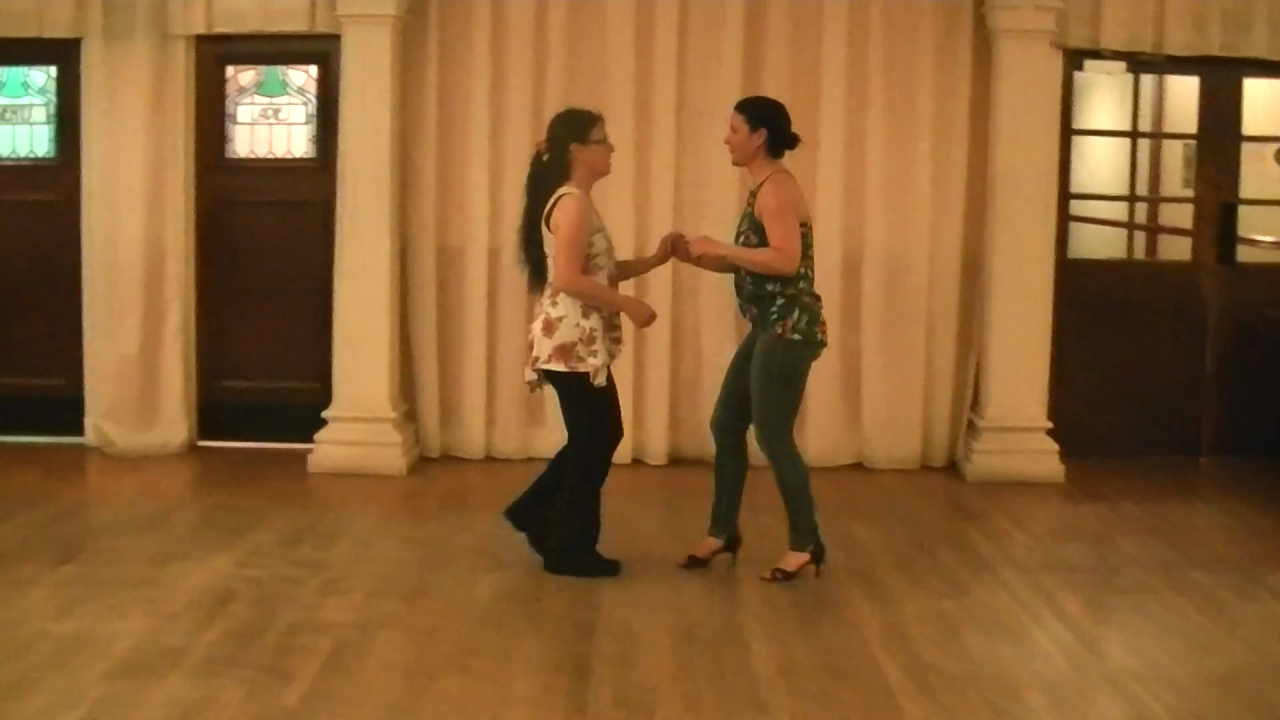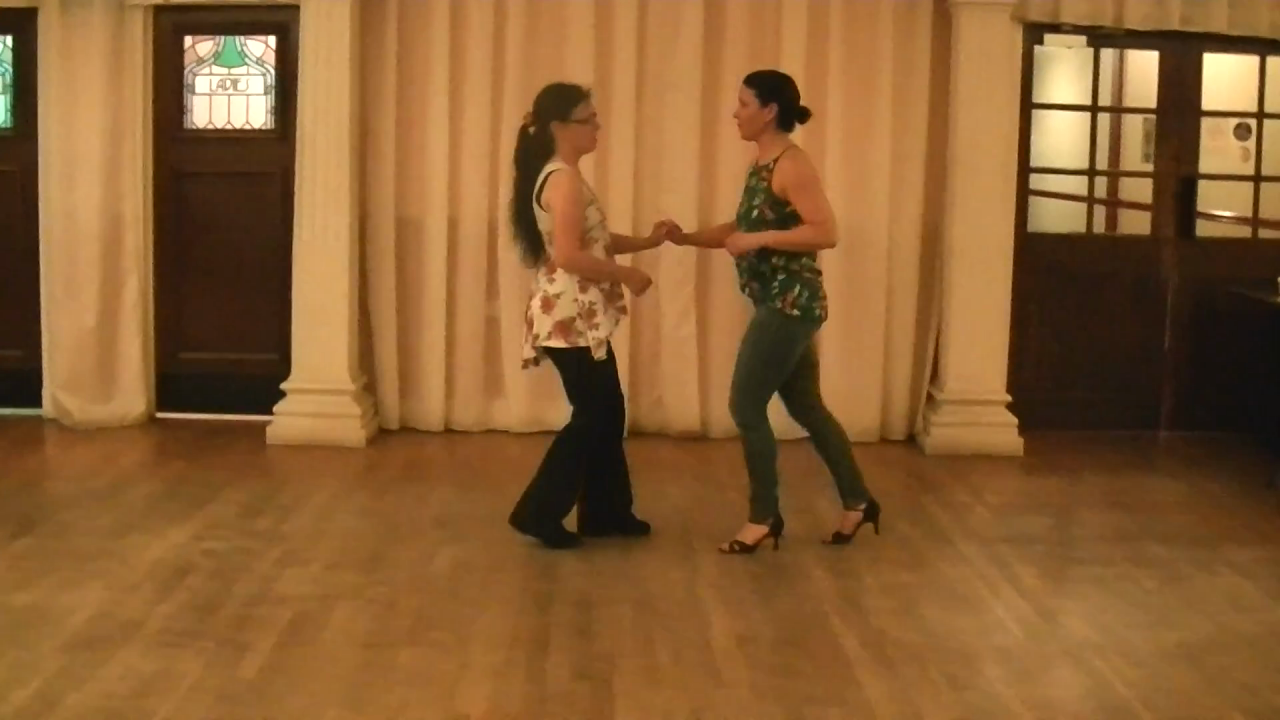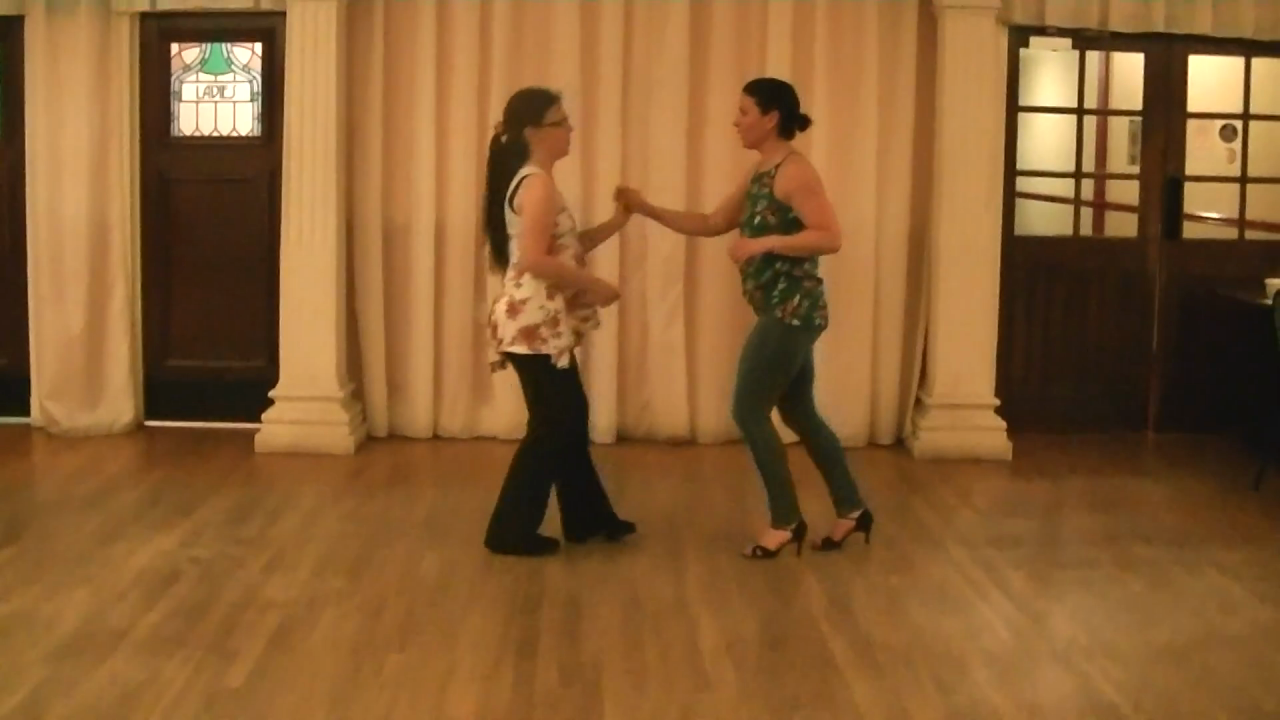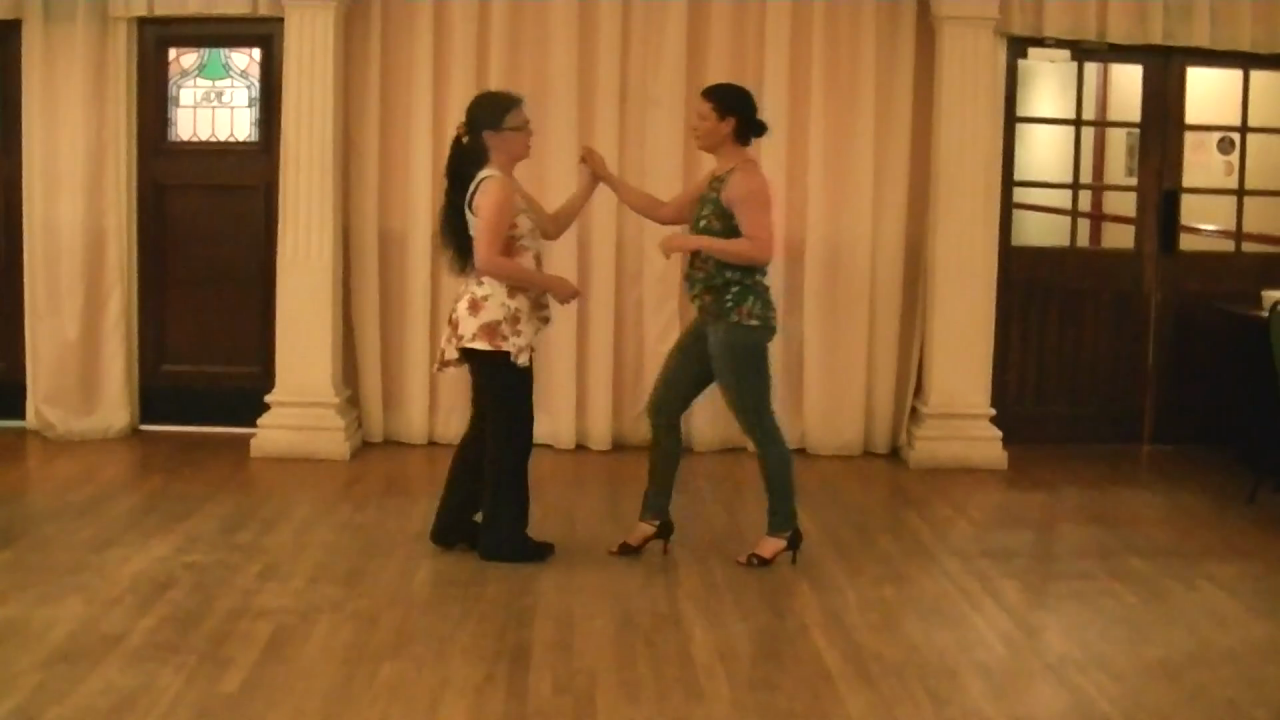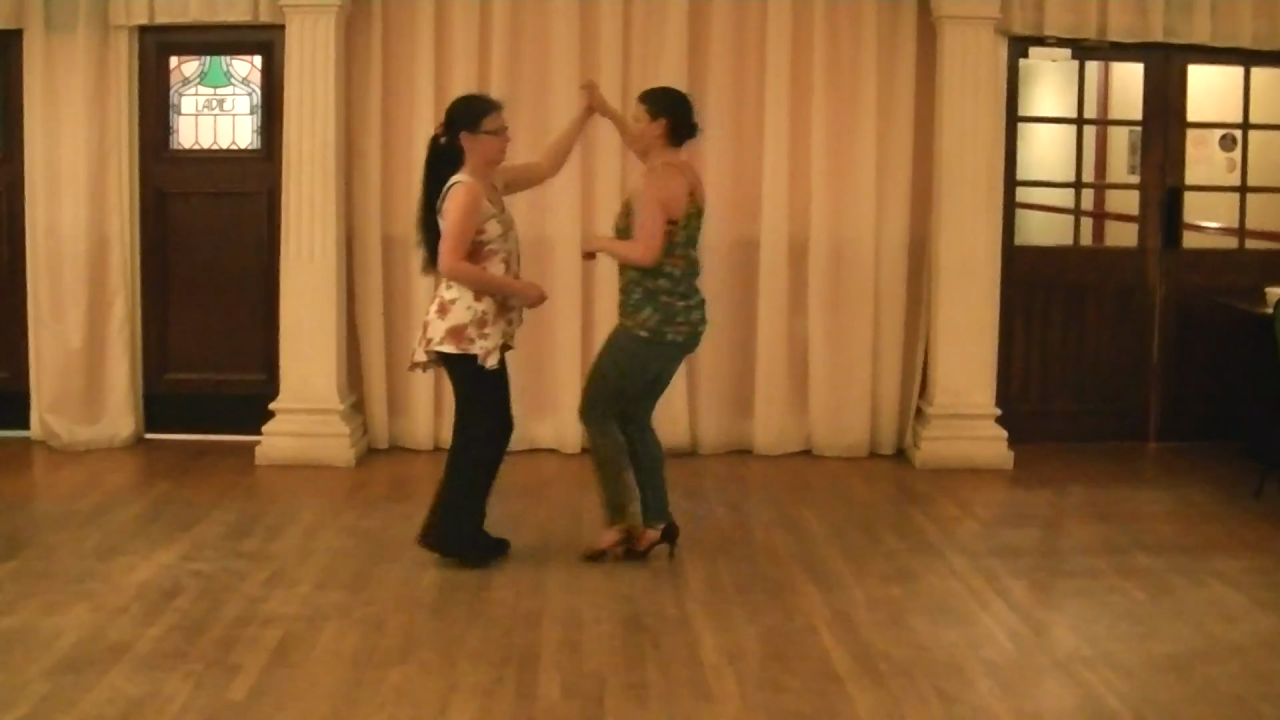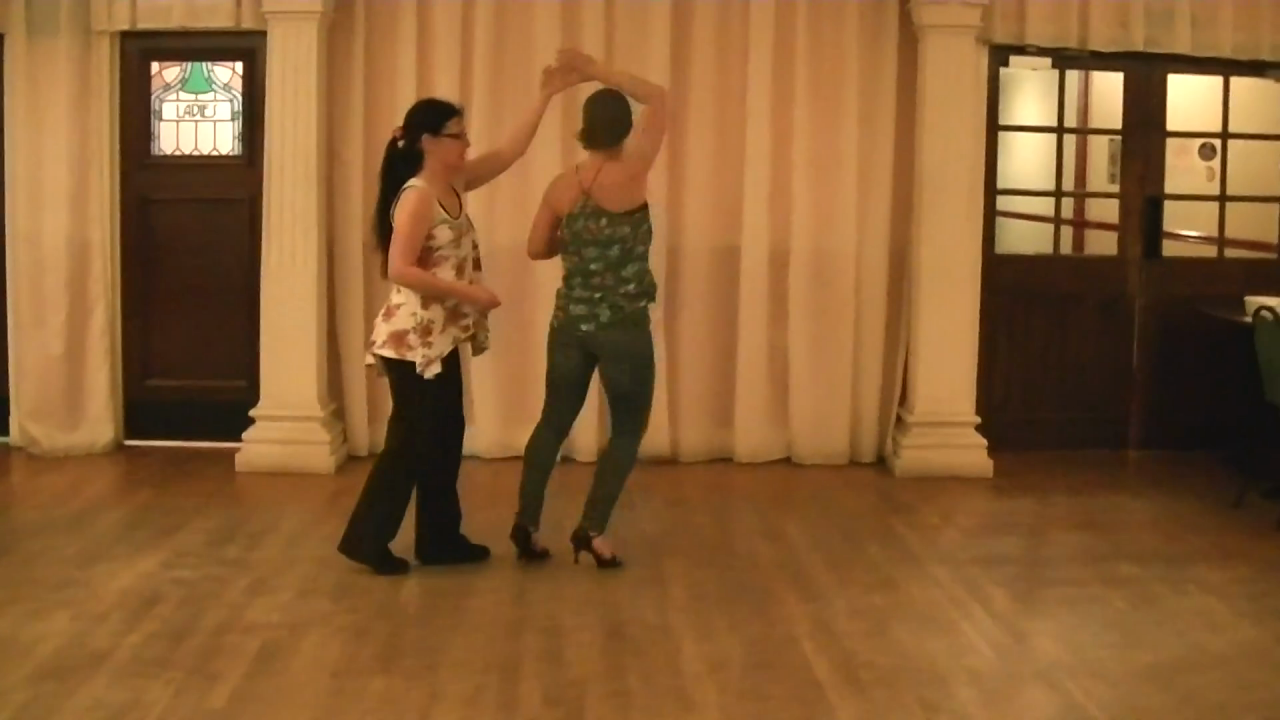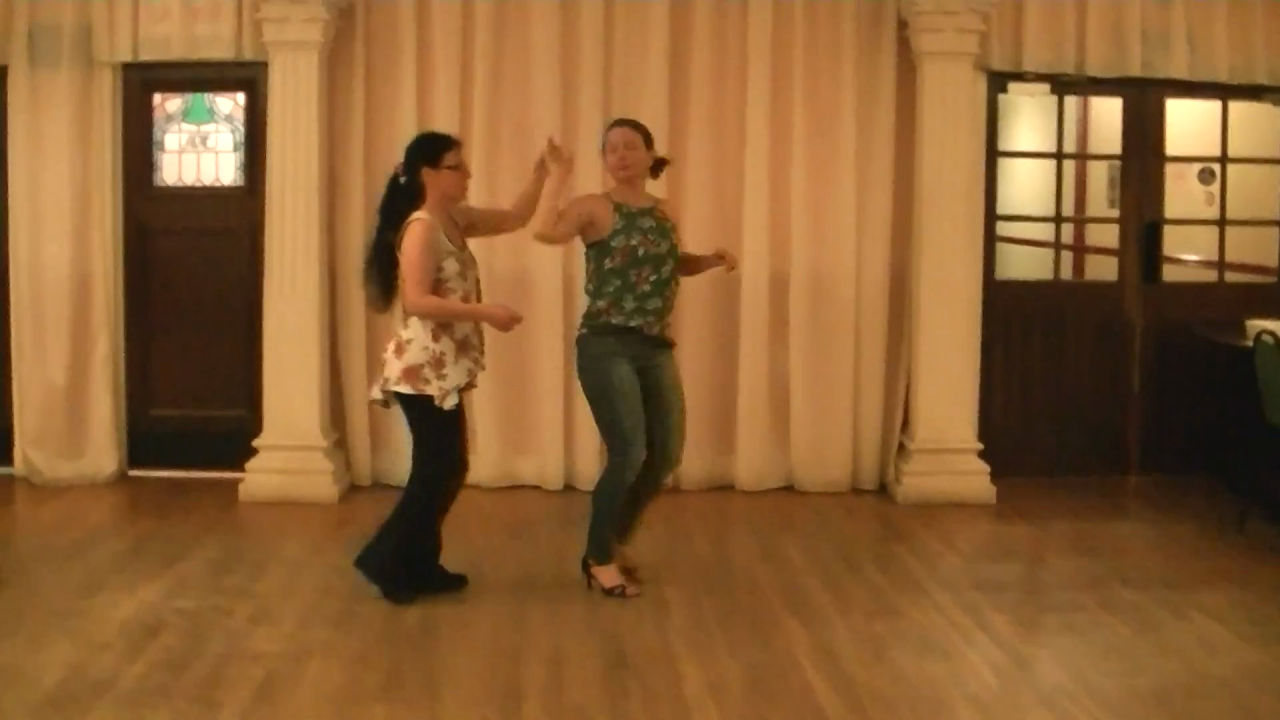
dt=0.4s
person 1, frame 1
left shoulder: (778, 188)
right shoulder: (762, 188)
left elbow: (786, 261)
left wrist: (720, 247)
right wrist: (694, 254)
left hip: (790, 329)
right hip: (768, 328)
left knee: (773, 437)
right knee: (726, 427)
left ankle: (805, 543)
right ankle: (722, 532)
person 1, frame 2
left shoulder: (792, 165)
right shoulder: (762, 164)
left elbow: (825, 233)
right elbow: (746, 233)
left wrist: (758, 238)
right wrist: (688, 238)
left hip: (790, 304)
right hip: (776, 304)
left knee: (745, 406)
right knee: (806, 408)
left ankle: (764, 517)
right ankle: (856, 502)
person 1, frame 3
left shoulder: (795, 171)
right shoulder: (760, 173)
left elbow: (830, 237)
right elbow: (711, 224)
left wrist: (764, 243)
right wrist: (649, 210)
left hip: (791, 310)
right hip: (781, 311)
left knee: (749, 413)
right knee: (799, 413)
left ankle: (786, 520)
right ankle: (851, 509)
person 1, frame 4
left shoulder: (746, 179)
right shoulder: (717, 178)
left elbow: (761, 251)
right elbow: (666, 211)
left wrist: (696, 241)
right wrist: (608, 178)
left hip: (741, 319)
right hip: (714, 317)
left knee: (757, 423)
right knee: (662, 409)
left ankle: (783, 528)
right ankle: (655, 518)
person 1, frame 5
left shoulder: (655, 184)
right shoulder: (683, 175)
left elbow: (646, 253)
left wrist: (601, 243)
right wrist: (607, 113)
left hip: (652, 323)
right hip: (679, 320)
left knee: (596, 413)
right knee: (634, 417)
left ankle: (624, 521)
right ankle: (656, 521)
person 1, frame 6
left shoulder: (562, 185)
right shoulder: (630, 175)
left elbow: (536, 249)
right elbow: (658, 100)
right wrist: (597, 69)
left hip: (571, 320)
right hip: (624, 324)
left knee: (554, 421)
right knee: (629, 428)
left ankle: (527, 525)
right ankle: (592, 527)
person 1, frame 7
left shoulder: (665, 211)
right shoulder: (594, 208)
left elbow: (673, 265)
right elbow: (544, 232)
left wrist: (710, 259)
right wrist: (558, 177)
left hip: (654, 348)
right hip: (605, 347)
left knee: (665, 454)
right knee: (628, 455)
left ankle: (615, 538)
right ankle: (599, 556)
person 2, frame 1
left shoulder: (574, 202)
right shoulder: (571, 203)
left elbow: (601, 271)
right elbow: (568, 279)
left wrist: (655, 259)
right wrist: (628, 305)
left hip: (579, 342)
right hip: (573, 343)
left knee: (597, 436)
right knee: (593, 444)
left ankle: (533, 514)
right ankle: (571, 550)
person 2, frame 2
left shoulder: (561, 176)
right shoulder: (562, 179)
left elbow: (591, 242)
right elbow: (570, 255)
left wrist: (647, 242)
right wrist: (627, 274)
left hip: (579, 316)
right hip: (570, 318)
left knee: (607, 411)
right knee: (593, 415)
left ankle: (606, 512)
right ankle: (538, 513)
person 2, frame 3
left shoulder: (536, 182)
right shoulder: (536, 184)
left elbow: (565, 248)
right elbow: (535, 259)
left wrist: (615, 223)
right wrist: (593, 284)
left hip: (546, 321)
right hip: (535, 323)
left knee: (568, 416)
right knee: (553, 422)
left ankle: (587, 515)
right ankle: (511, 528)
person 2, frame 4
left shoulder: (504, 185)
right shoulder: (495, 186)
left elbow: (550, 228)
right elbow: (488, 260)
left wrist: (590, 183)
right wrist: (550, 283)
left hip: (497, 324)
right hip: (495, 325)
left knee: (489, 425)
right knee: (511, 427)
left ankle: (455, 522)
right ankle: (503, 537)
person 2, frame 5
left shoulder: (491, 181)
right shoulder: (465, 191)
left elbow: (546, 166)
right elbow: (451, 265)
left wrist: (583, 118)
right wrist: (517, 287)
left hip: (481, 328)
right hip: (467, 329)
left knee: (477, 429)
right knee: (491, 428)
left ankle: (457, 531)
right ankle: (450, 531)
person 2, frame 6
left shoulder: (454, 183)
right shoulder: (416, 197)
left elbow: (511, 151)
right elbow: (399, 269)
left wrist: (547, 94)
right wrist: (467, 291)
left hip: (442, 336)
right hip: (414, 336)
left knee: (446, 436)
right knee: (412, 439)
left ankle: (440, 538)
right ankle: (366, 539)
person 2, frame 7
left shoulder: (455, 220)
right shoulder: (421, 227)
left elbow: (515, 217)
right elbow: (416, 301)
left wrist: (541, 173)
right wrist: (484, 312)
left hip: (444, 368)
right hip: (424, 369)
left knee: (439, 469)
right knee: (442, 469)
left ankle: (417, 566)
right ankle: (384, 560)
